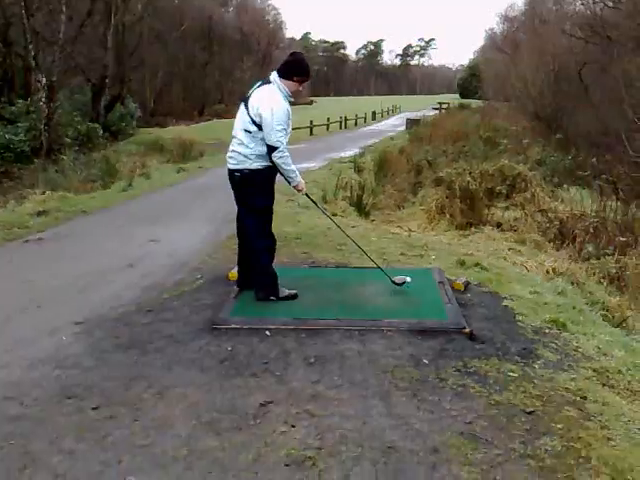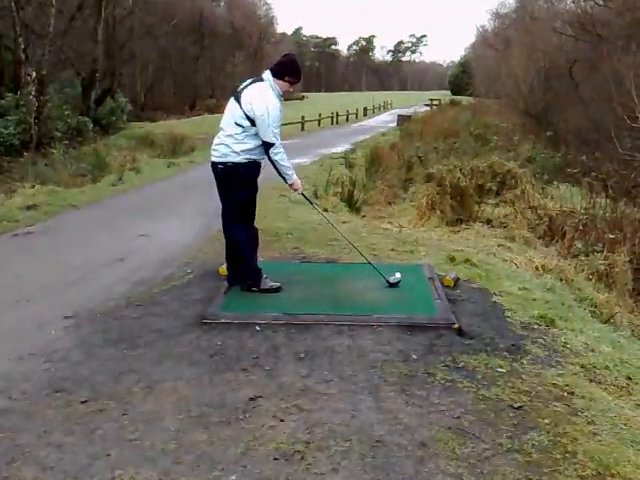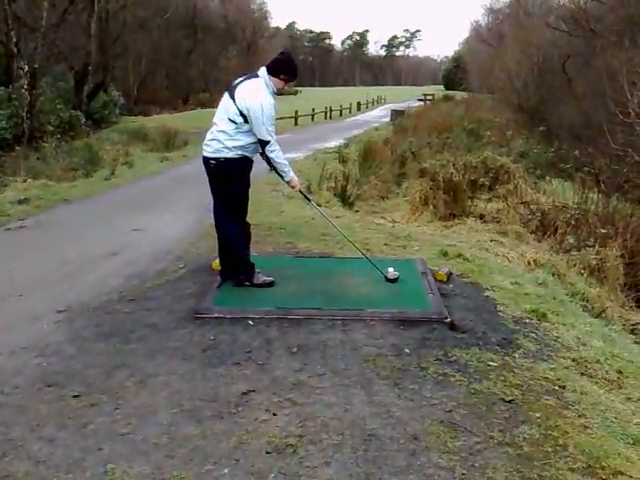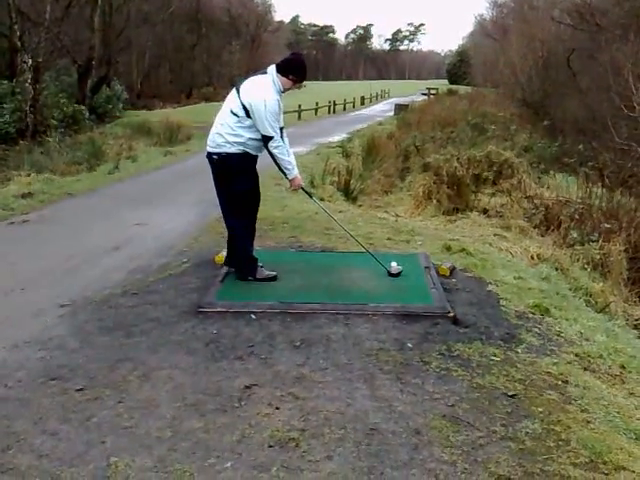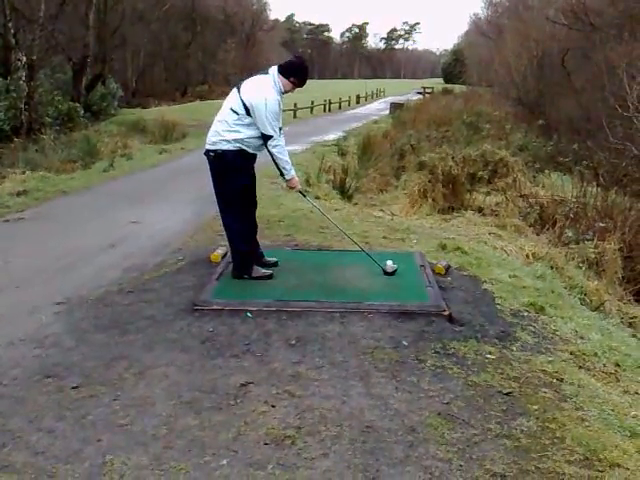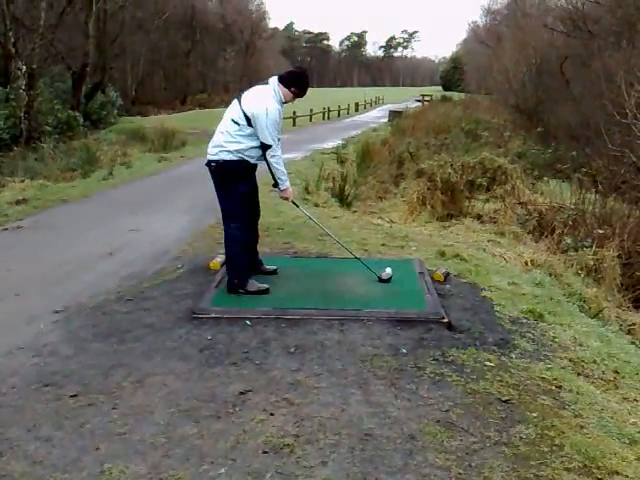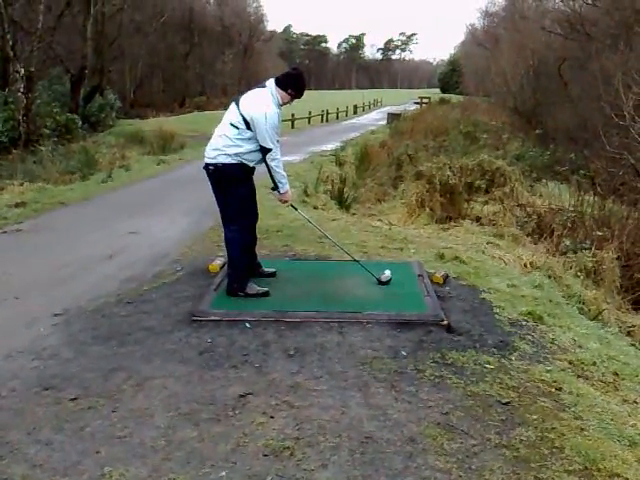
dt=0.4s
person 1, frame 1
left shoulder: (263, 88)
right shoulder: (276, 103)
right elbow: (276, 149)
right wrist: (294, 178)
left hip: (240, 166)
right hip: (254, 171)
left knee: (248, 226)
right knee: (260, 230)
left ankle: (246, 278)
right ankle: (267, 288)
person 1, frame 2
left shoulder: (254, 85)
right shoulder: (268, 101)
right elbow: (272, 146)
right wrist: (290, 177)
left hip: (225, 160)
right hip: (237, 165)
left knee: (234, 220)
right knee: (243, 222)
left ankle: (237, 273)
right ankle: (251, 278)
person 1, frame 3
left shoulder: (250, 82)
right shoulder: (261, 98)
right elbow: (268, 143)
left wrist: (269, 161)
right wrist: (288, 175)
left hip: (218, 155)
right hip: (228, 159)
left knee: (227, 215)
right knee: (235, 218)
left ankle: (230, 268)
right ankle: (243, 273)
person 1, frame 4
left shoulder: (265, 83)
right shoulder: (265, 95)
left elbow: (279, 133)
right elbow: (272, 141)
left wrist: (293, 167)
right wrist: (291, 173)
left hip: (235, 153)
right hip: (229, 154)
left knee: (244, 208)
right knee: (241, 211)
left ankle: (237, 258)
right ankle: (246, 267)
person 1, frame 5
left shoulder: (266, 83)
right shoulder: (266, 94)
left elbow: (275, 134)
right elbow: (271, 140)
left wrist: (288, 169)
right wrist: (289, 173)
left hip: (236, 151)
right hip: (227, 152)
left knee: (247, 207)
right knee: (237, 210)
left ankle: (252, 255)
right ankle: (243, 266)
person 1, frame 6
left shoulder: (265, 92)
right shoulder: (268, 105)
left elbow: (271, 145)
right elbow: (270, 149)
left wrist: (280, 180)
right wrist: (283, 184)
left hip: (236, 160)
right hip: (229, 162)
left knee: (249, 215)
right knee: (238, 220)
left ankle: (251, 262)
right ankle: (238, 280)
person 1, frame 7
left shoulder: (261, 95)
right shoulder: (267, 109)
left elbow: (269, 148)
right elbow: (270, 153)
left wrist: (280, 184)
right wrist: (283, 187)
left hip: (230, 162)
right hip: (227, 166)
left knee: (247, 218)
right knee: (238, 223)
left ankle: (250, 265)
right ankle: (238, 282)
